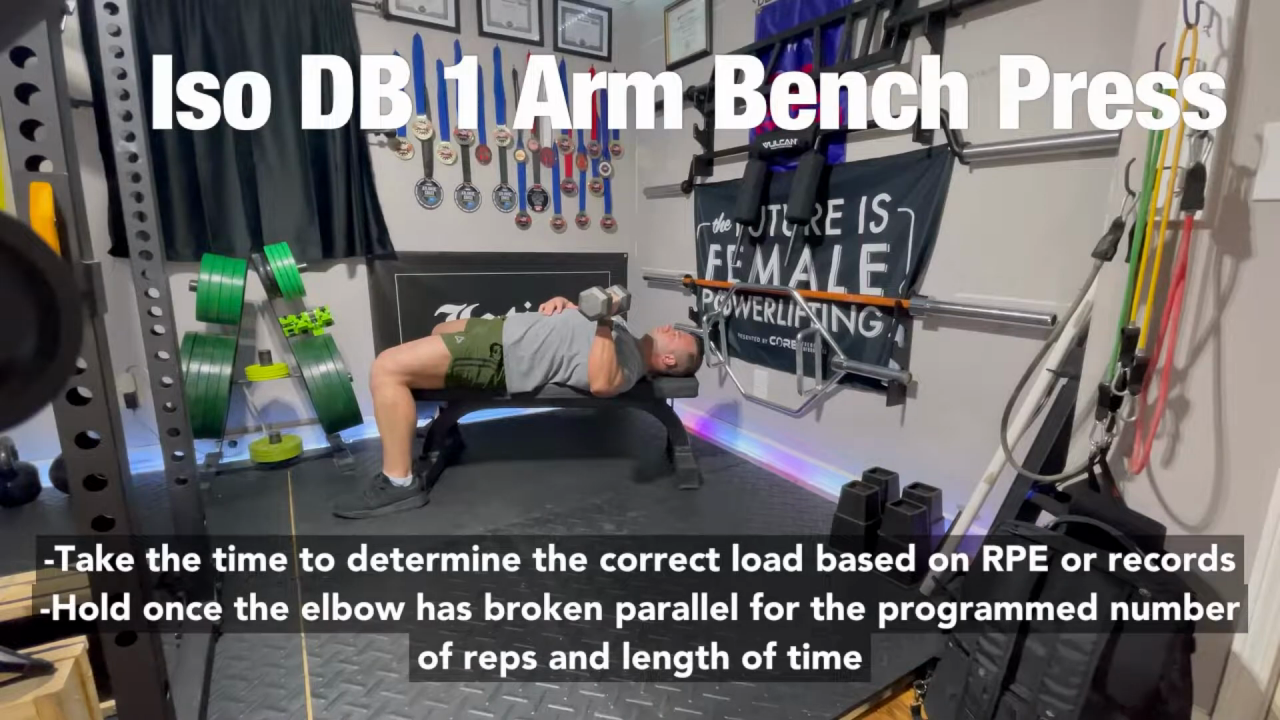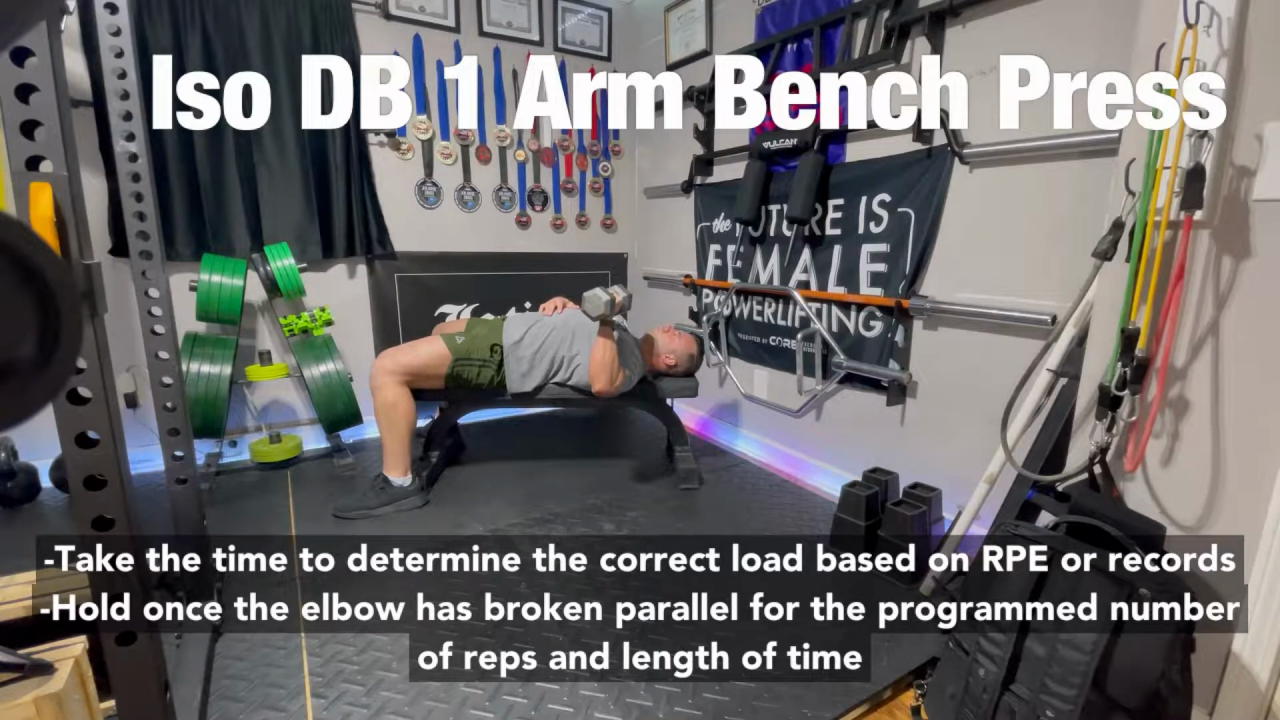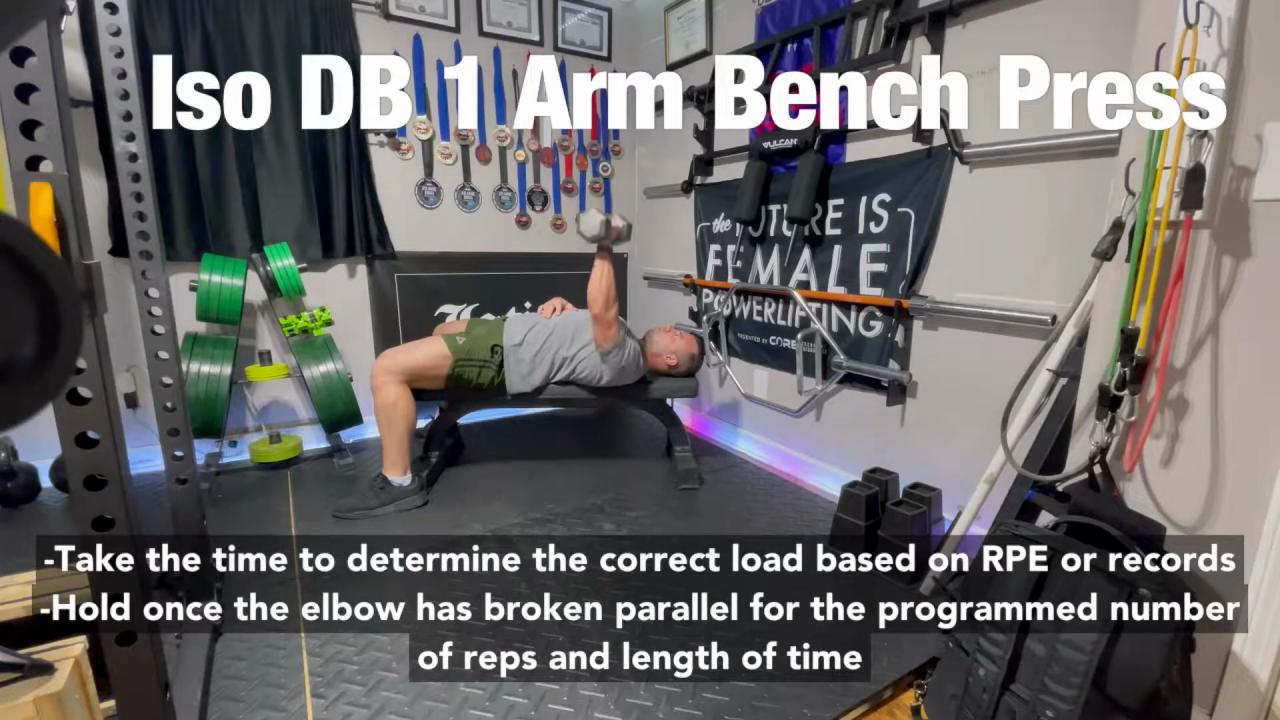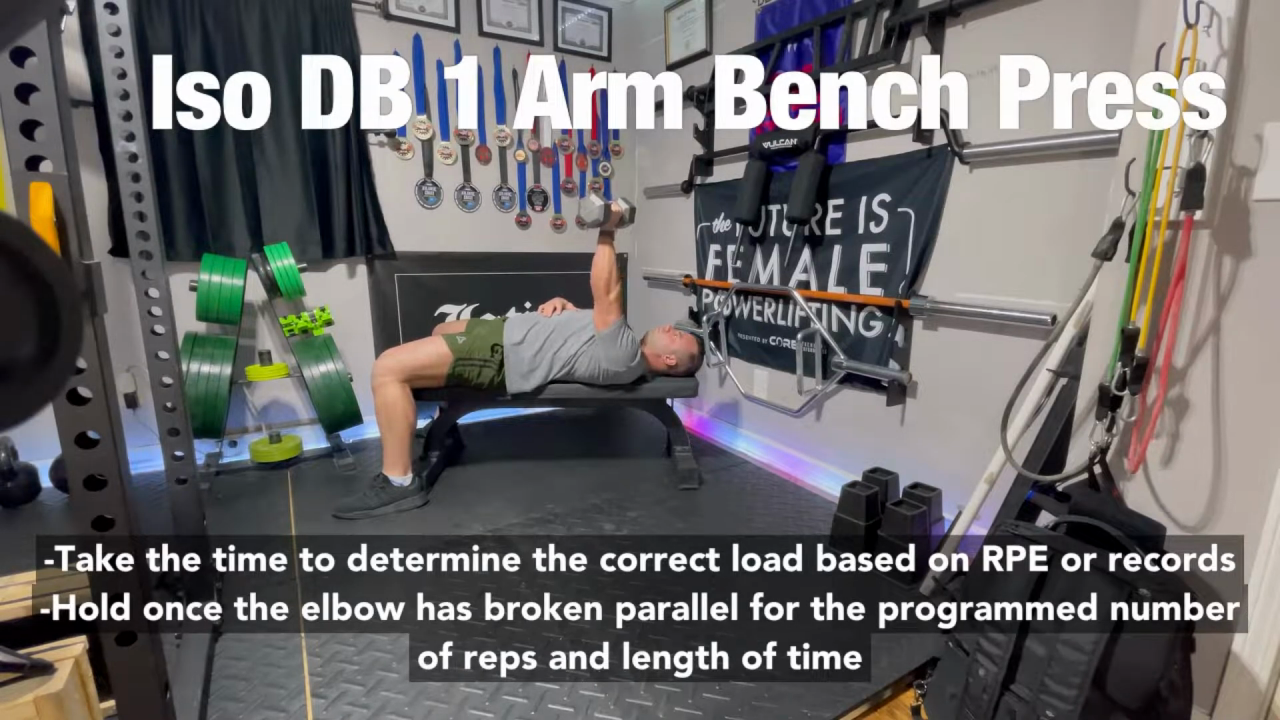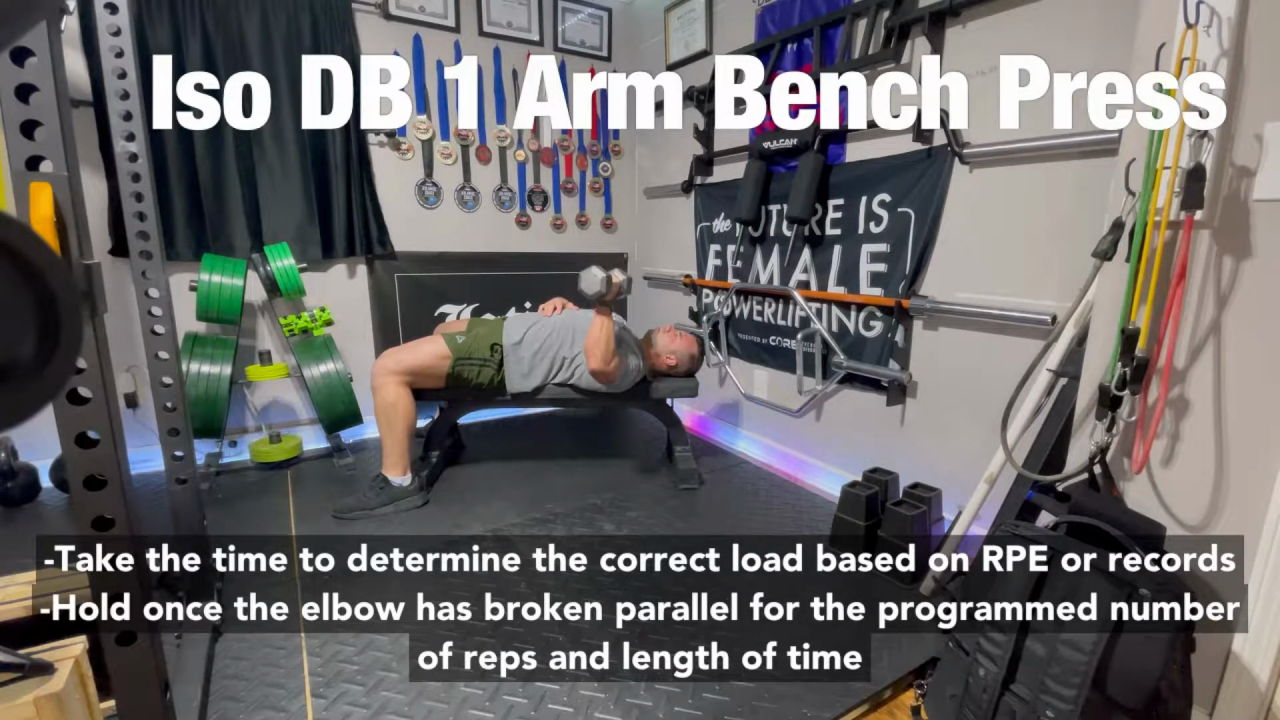
dt=1s
person 1, frame 1
left shoulder: (630, 365)
right shoulder: (626, 337)
left elbow: (600, 384)
right elbow: (581, 316)
left wrist: (603, 324)
right wrist: (562, 302)
left hip: (501, 354)
right hip: (506, 328)
left knee: (387, 367)
right knee: (441, 329)
left ankle: (399, 483)
person 1, frame 2
left shoulder: (630, 365)
right shoulder: (628, 339)
left elbow: (602, 384)
right elbow: (583, 321)
left wrist: (605, 324)
right wrist: (563, 301)
left hip: (503, 355)
left knee: (388, 368)
right knee: (441, 329)
left ankle: (399, 483)
person 1, frame 3
left shoulder: (624, 363)
right shoulder: (629, 345)
left elbow: (602, 314)
right elbow: (598, 317)
left wrist: (604, 250)
right wrist: (562, 302)
left hip: (504, 356)
right hip: (510, 331)
left knee: (388, 368)
right knee: (442, 330)
left ankle: (398, 484)
person 1, frame 4
left shoulder: (624, 359)
right shoulder: (628, 342)
left elbow: (606, 296)
right elbow: (591, 318)
left wrist: (606, 233)
right wrist: (563, 302)
left hip: (504, 355)
left knee: (389, 368)
right knee: (441, 330)
left ankle: (399, 481)
person 1, frame 5
left shoulder: (628, 368)
right shoulder: (628, 342)
left elbow: (598, 363)
right elbow: (584, 324)
left wrist: (604, 301)
right wrist: (563, 303)
left hip: (504, 355)
left knee: (388, 369)
right knee: (442, 331)
left ankle: (398, 483)
